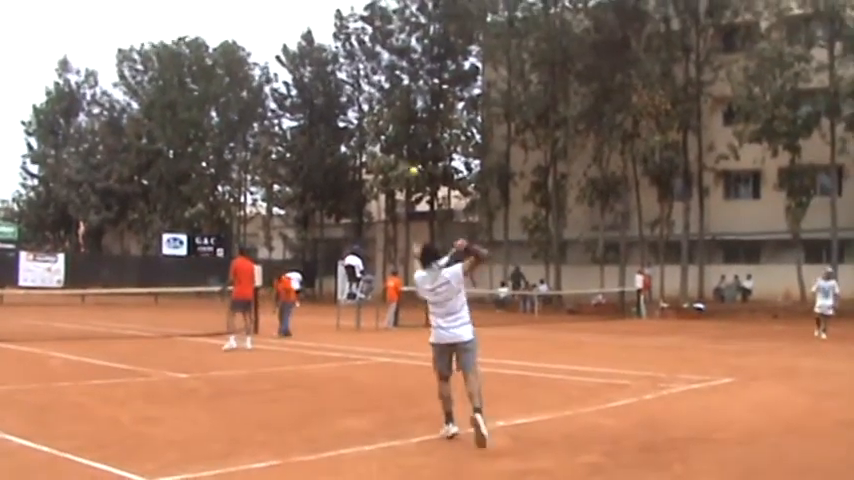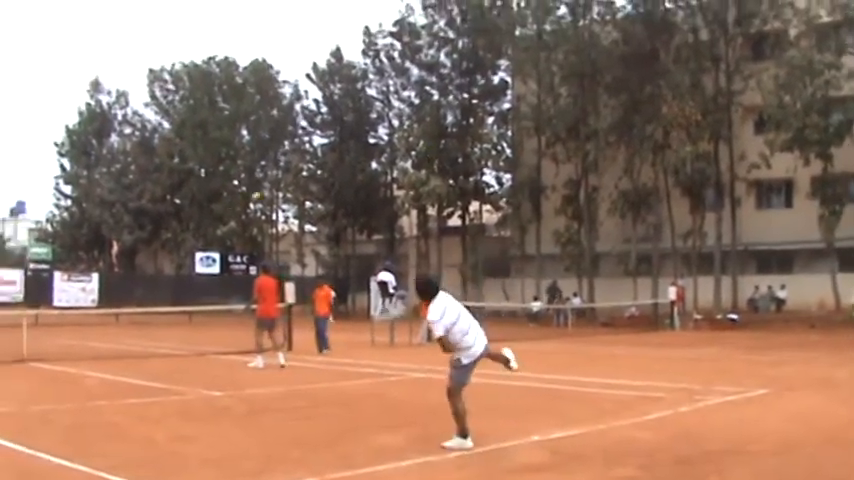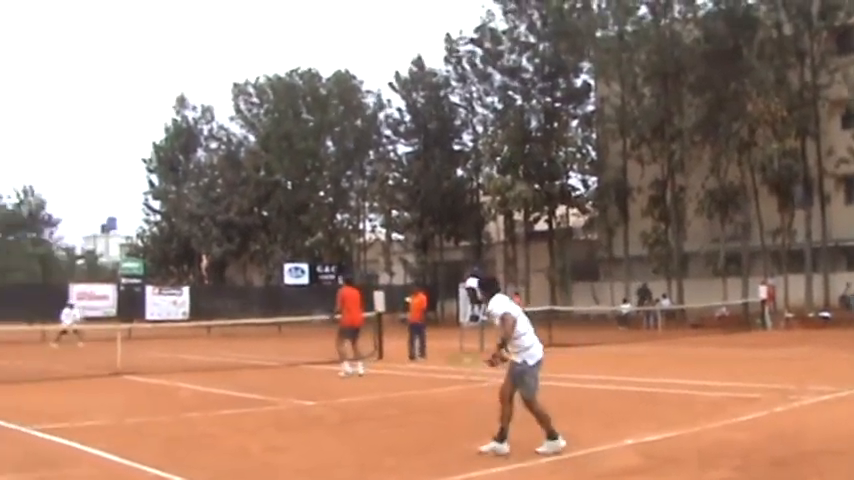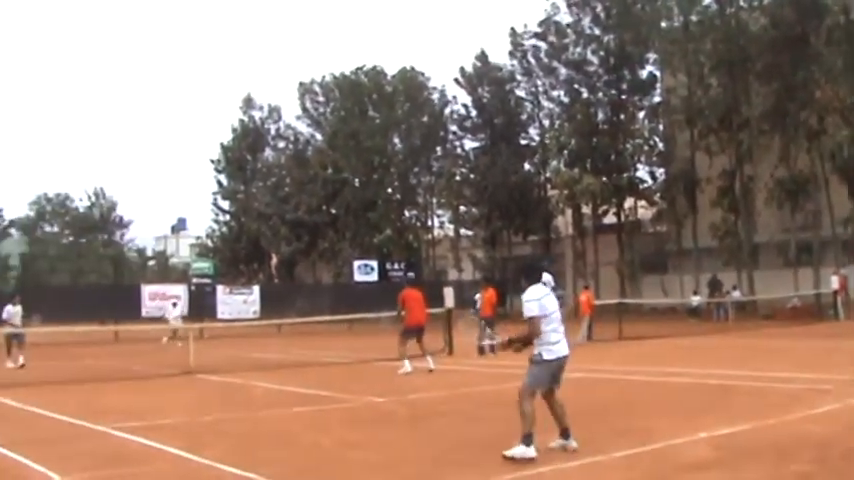
dt=0.4s
person 1, frame 1
left shoulder: (420, 279)
right shoulder: (453, 274)
left elbow: (423, 267)
right elbow: (481, 256)
left wrist: (421, 256)
right wrist: (468, 246)
left hip: (441, 338)
right hip: (464, 335)
left knee: (444, 380)
right knee: (471, 378)
left ankle: (450, 424)
right ankle: (477, 414)
person 1, frame 2
left shoulder: (433, 317)
right shoulder: (443, 296)
left elbow: (448, 348)
left wrist: (449, 348)
left hip: (466, 354)
right hip: (480, 339)
left knee: (453, 393)
right knee: (484, 352)
left ankle: (463, 437)
right ankle: (506, 358)
person 1, frame 3
left shoulder: (497, 305)
right shoulder: (500, 304)
left elbow: (511, 323)
left wrist: (499, 348)
right wrist: (498, 354)
left hip: (526, 358)
right hip: (520, 357)
left knee: (530, 401)
right knee: (504, 394)
left ankle: (554, 440)
right ankle: (500, 440)
person 1, frame 4
left shoulder: (529, 297)
right shoulder: (547, 293)
left elbow: (533, 332)
left wrist: (510, 341)
right wrist: (521, 343)
left hip: (547, 354)
right hip: (561, 351)
left knee: (524, 396)
right knee: (548, 394)
left ankle: (526, 446)
right ankle: (566, 439)
